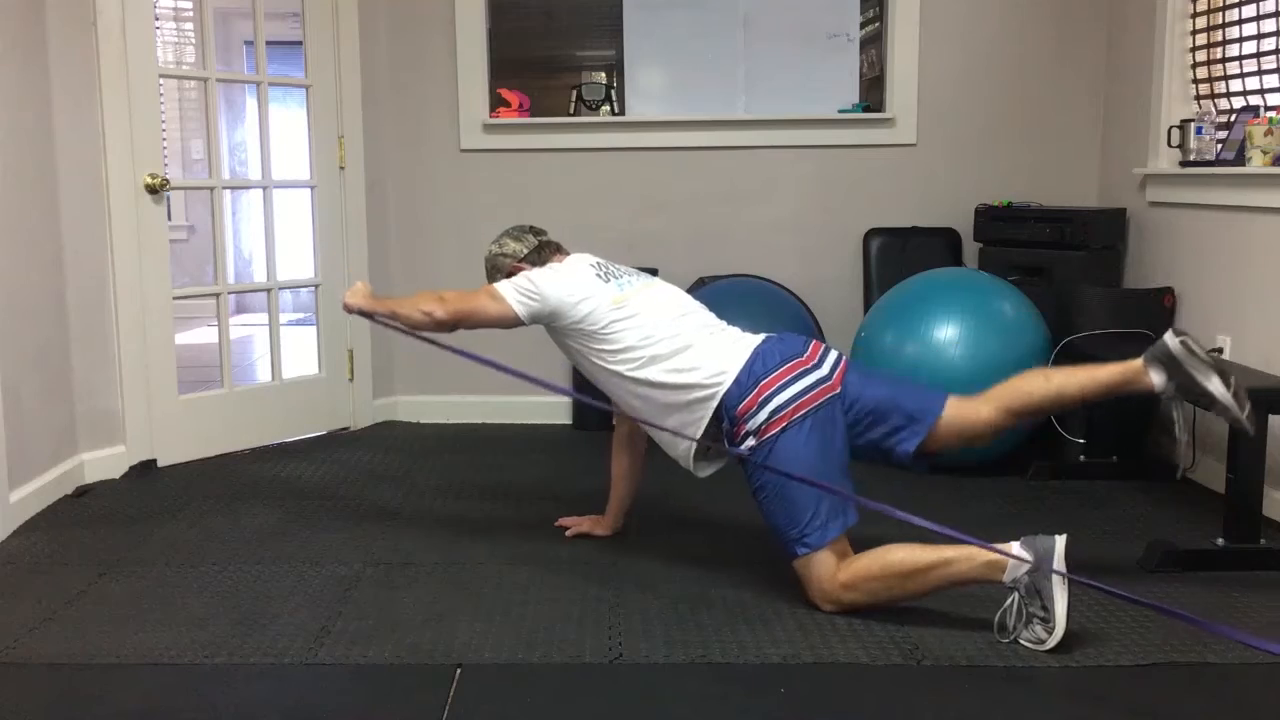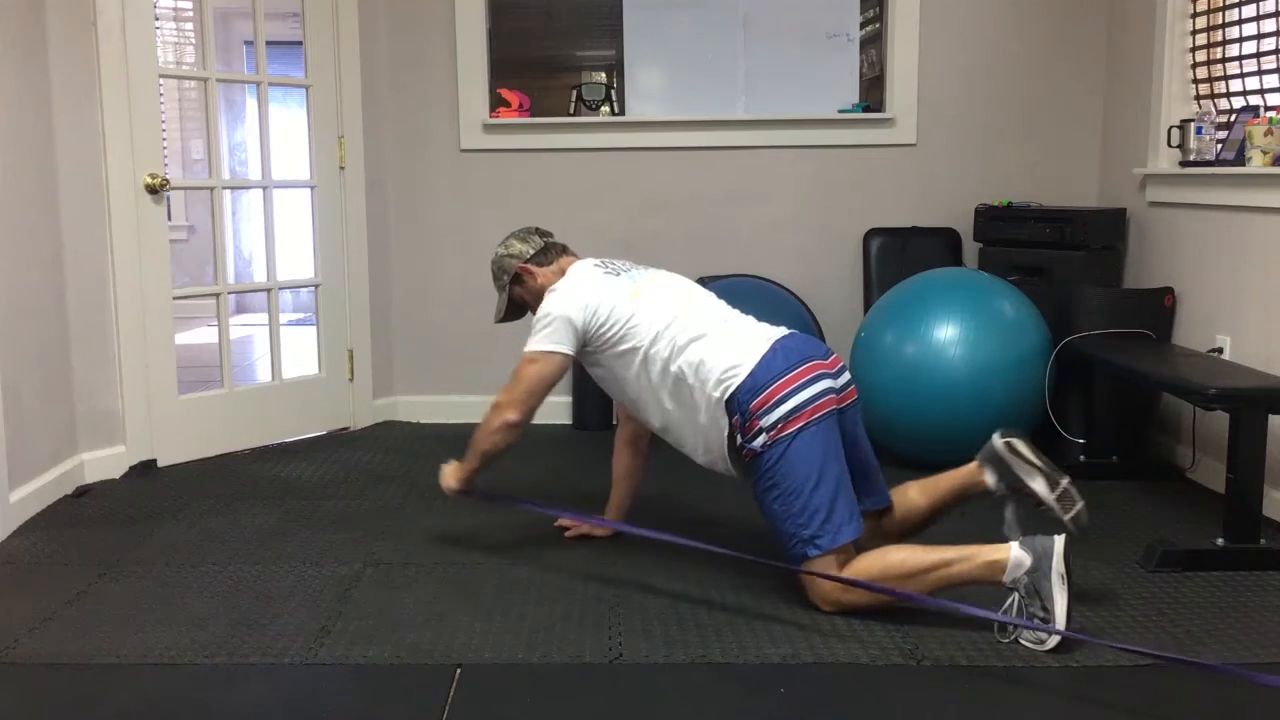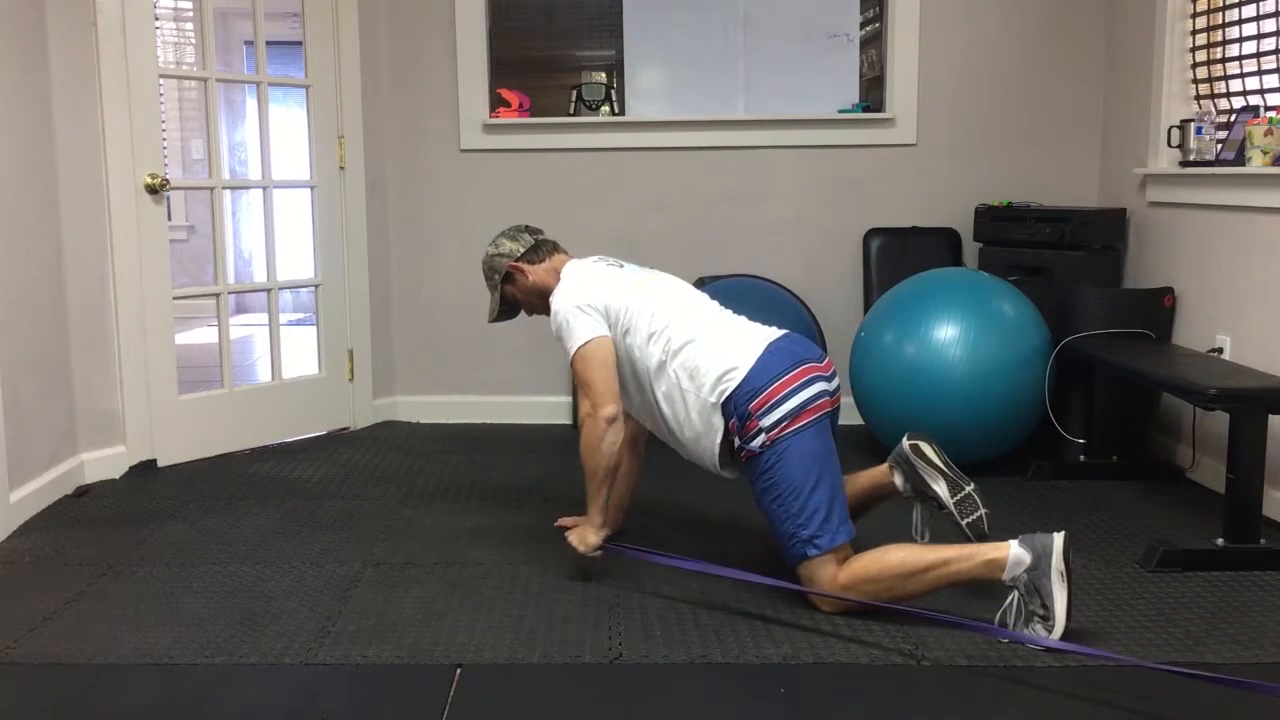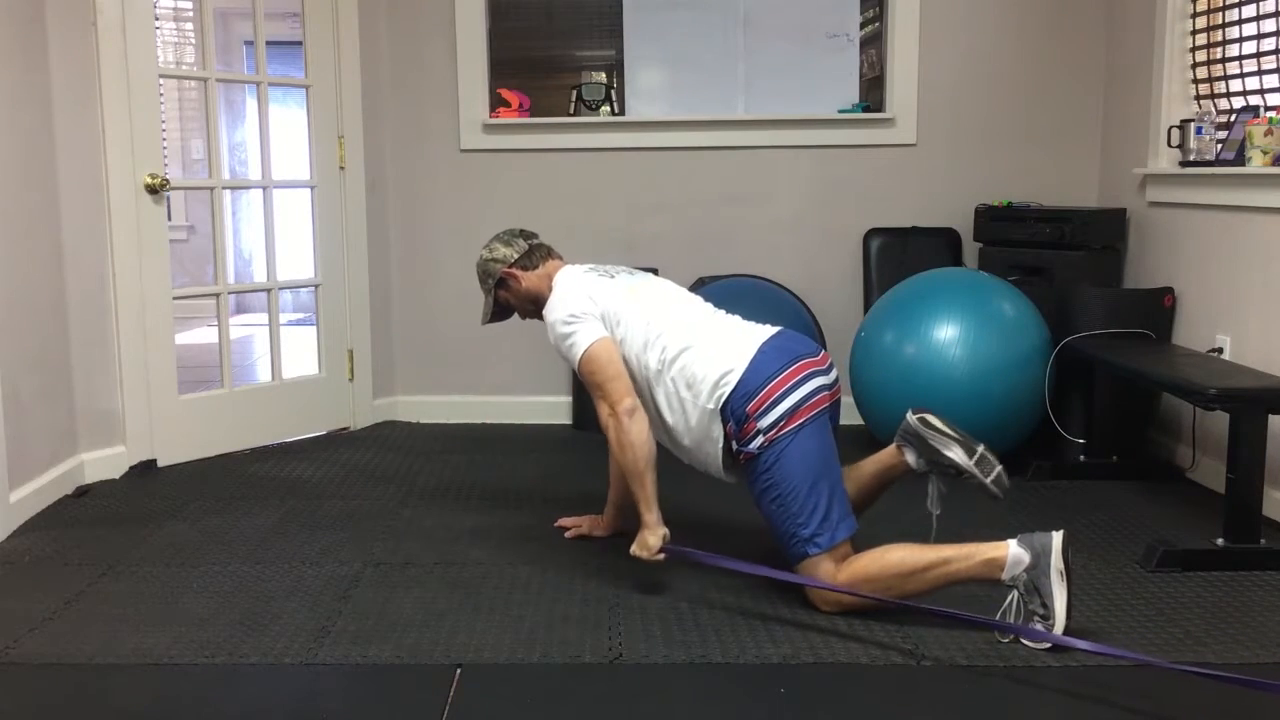
dt=0.7s
person 1, frame 1
left shoulder: (554, 286)
right shoulder: (612, 281)
left elbow: (442, 312)
right elbow: (630, 420)
left wrist: (370, 301)
right wrist: (609, 517)
left hip: (769, 408)
right hip: (801, 365)
left knee: (833, 582)
right knee: (981, 414)
left ankle: (1011, 560)
right ankle: (1154, 368)
person 1, frame 2
left shoulder: (564, 303)
right shoulder: (615, 281)
left elbow: (511, 414)
right elbow: (635, 419)
left wrist: (461, 472)
right wrist: (609, 520)
left hip: (775, 406)
right hip: (811, 370)
left knee: (835, 583)
right knee: (879, 525)
left ankle: (1017, 560)
right ankle: (988, 471)
person 1, frame 3
left shoulder: (572, 298)
right shoulder: (607, 278)
left elbow: (604, 415)
right elbow: (634, 416)
left wrist: (592, 521)
right wrist: (613, 517)
left hip: (768, 405)
right hip: (798, 367)
left knee: (832, 584)
right knee: (805, 519)
left ankle: (1016, 557)
right ankle: (897, 474)
person 1, frame 4
left shoulder: (565, 308)
right shoulder: (605, 283)
left elbow: (624, 415)
right elbow: (631, 412)
left wrist: (651, 522)
right wrist: (609, 518)
left hip: (767, 406)
right hip: (797, 365)
left knee: (833, 582)
right knee: (822, 522)
left ankle: (1015, 555)
right ankle: (911, 449)
